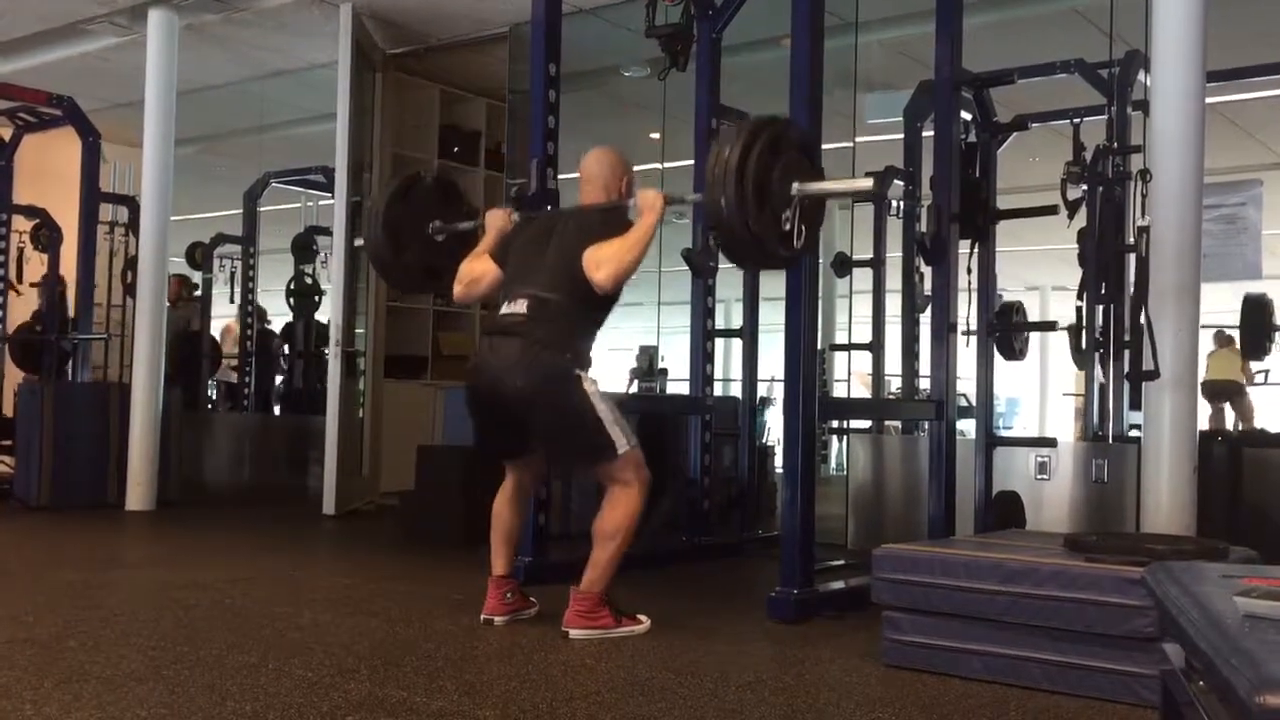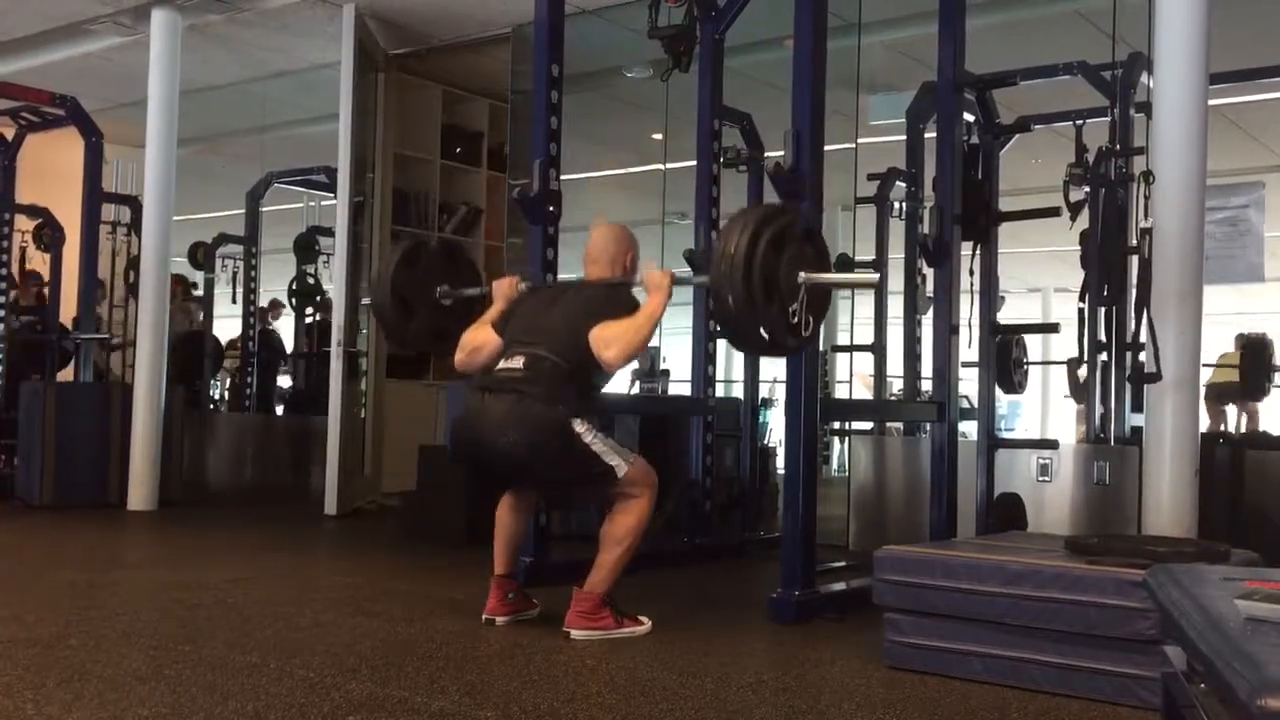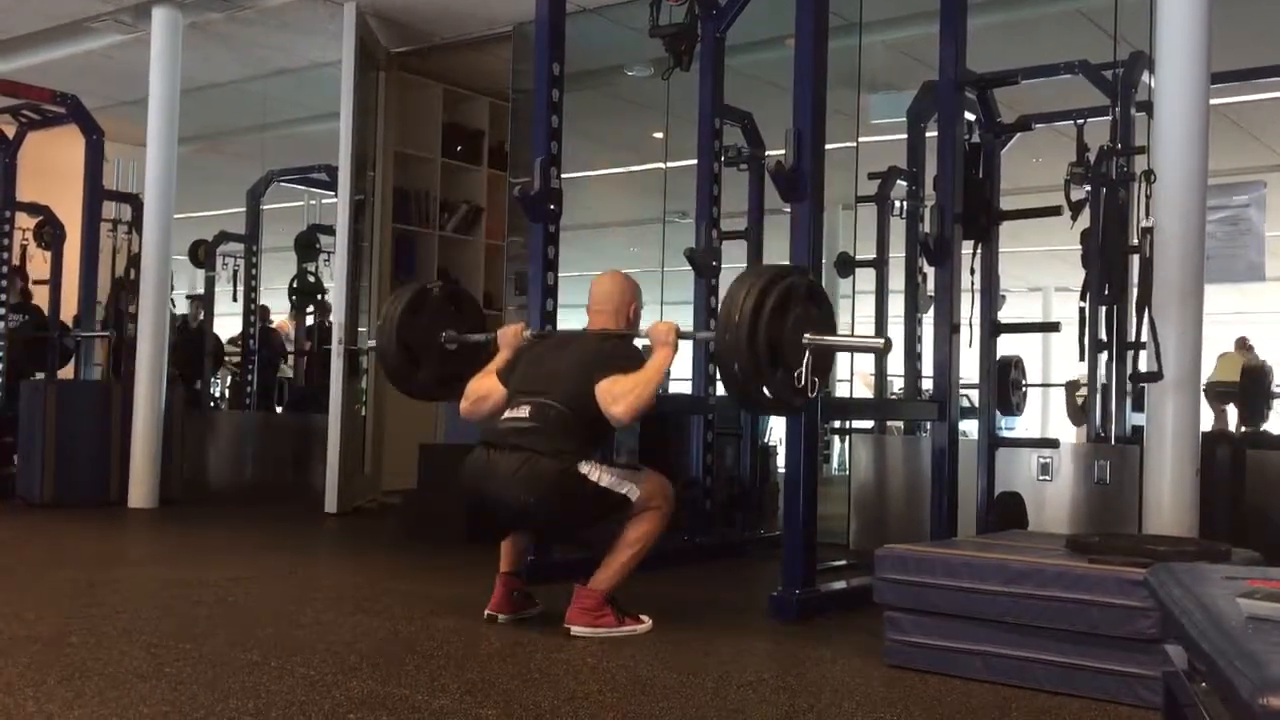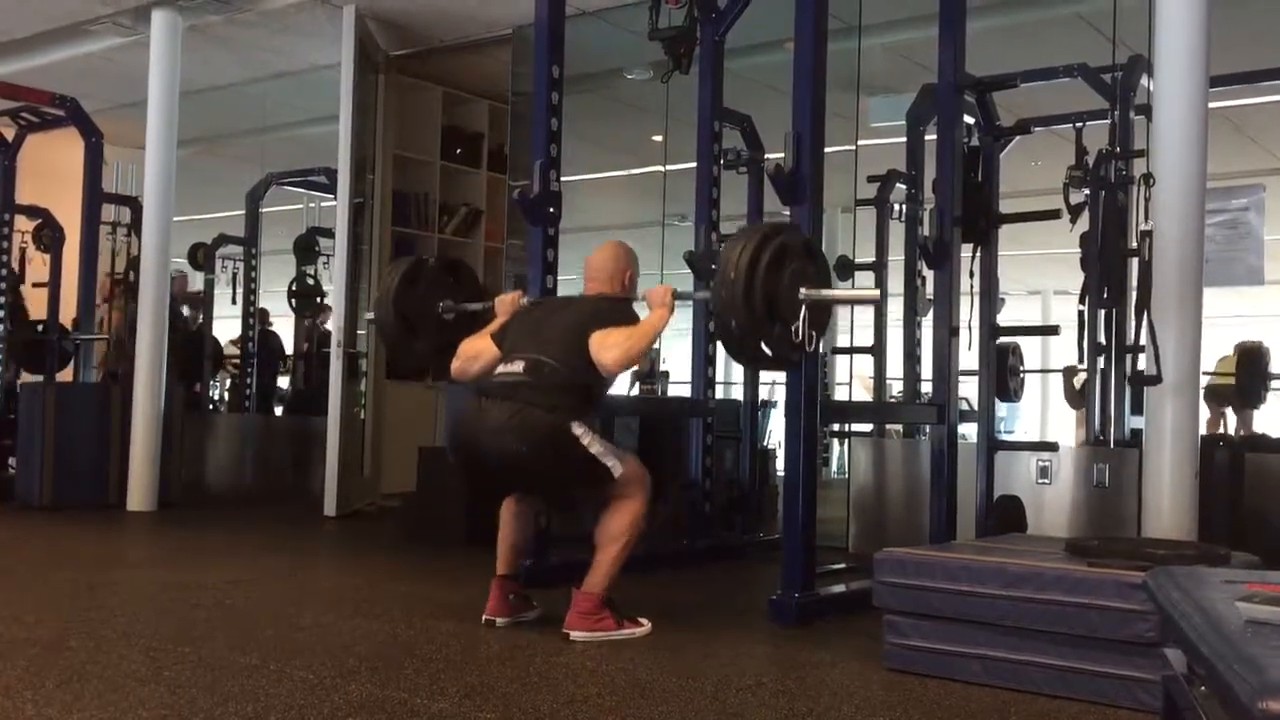
dt=0.4s
person 1, frame 1
left shoulder: (531, 225)
right shoulder: (611, 220)
left elbow: (464, 287)
right elbow: (603, 274)
left wrist: (493, 233)
right wrist: (650, 216)
left hip: (490, 363)
right hip: (545, 366)
left knee: (521, 473)
right knee: (629, 477)
left ankle: (501, 593)
right ankle: (588, 606)
person 1, frame 2
left shoulder: (535, 296)
right shoulder: (615, 299)
left elbow: (466, 357)
right elbow: (612, 352)
left wrist: (501, 302)
right wrist: (657, 297)
left hip: (473, 423)
right hip: (531, 423)
left knee: (523, 482)
right knee: (639, 486)
left ankle: (503, 594)
right ankle: (589, 608)
person 1, frame 3
left shoulder: (540, 347)
right shoulder: (617, 352)
left elbow: (471, 406)
right elbow: (621, 408)
left wrist: (506, 351)
right wrist: (663, 351)
left hip: (481, 474)
right hip: (536, 478)
right knee: (656, 496)
left ankle: (507, 591)
right ankle: (591, 605)
person 1, frame 4
left shoulder: (536, 309)
right shoulder: (614, 311)
left elbow: (462, 366)
right elbow: (612, 357)
left wrist: (503, 317)
right wrist: (659, 312)
left hip: (472, 431)
right hip: (528, 430)
left knee: (526, 481)
right knee: (633, 485)
left ankle: (503, 594)
right ankle: (589, 609)
